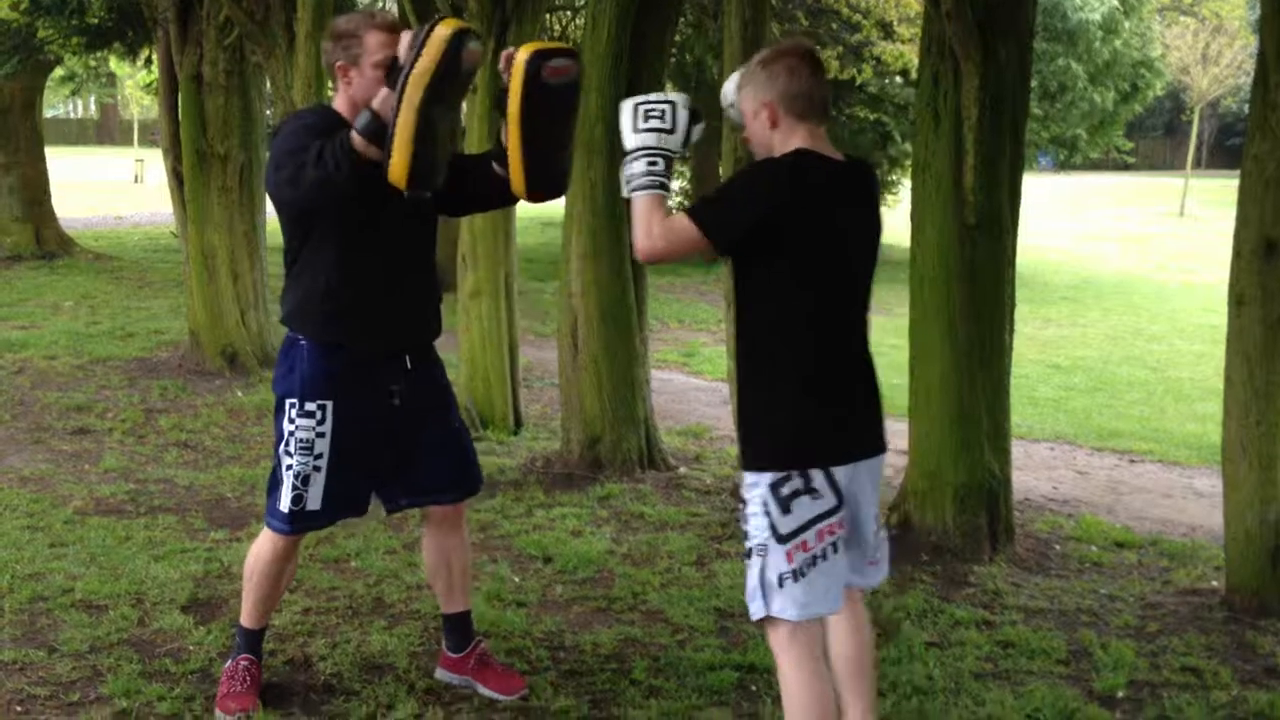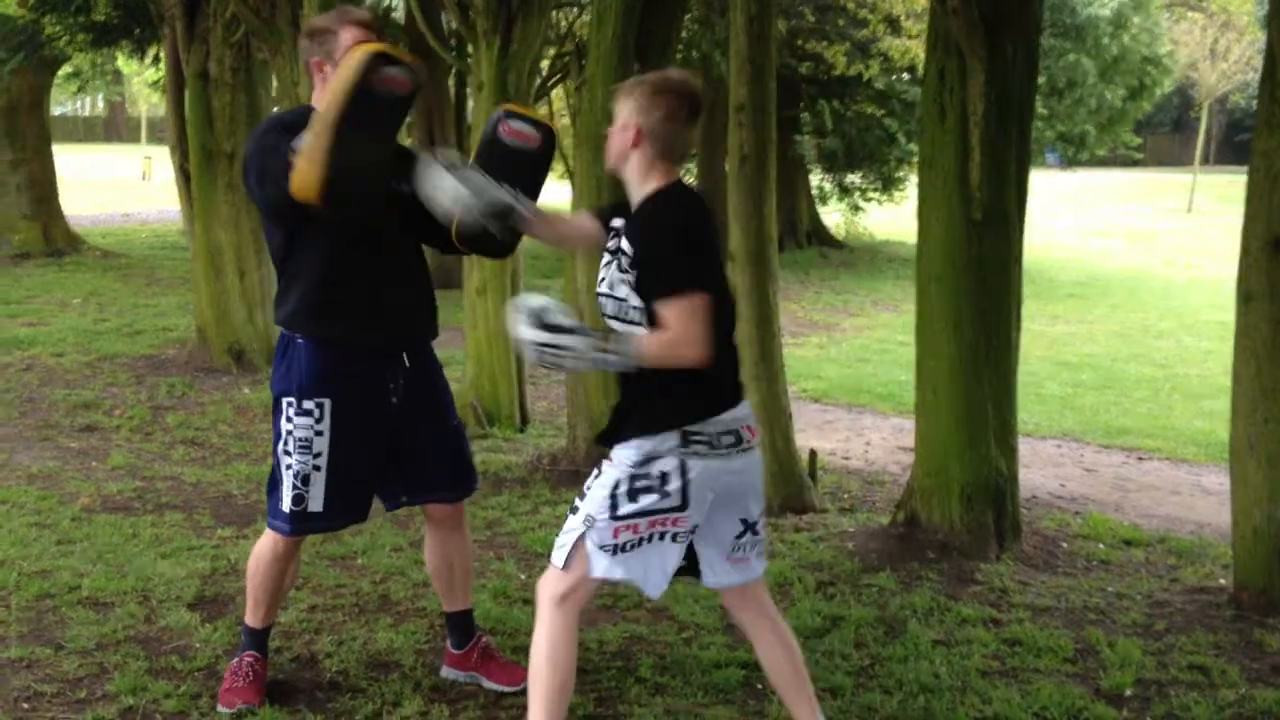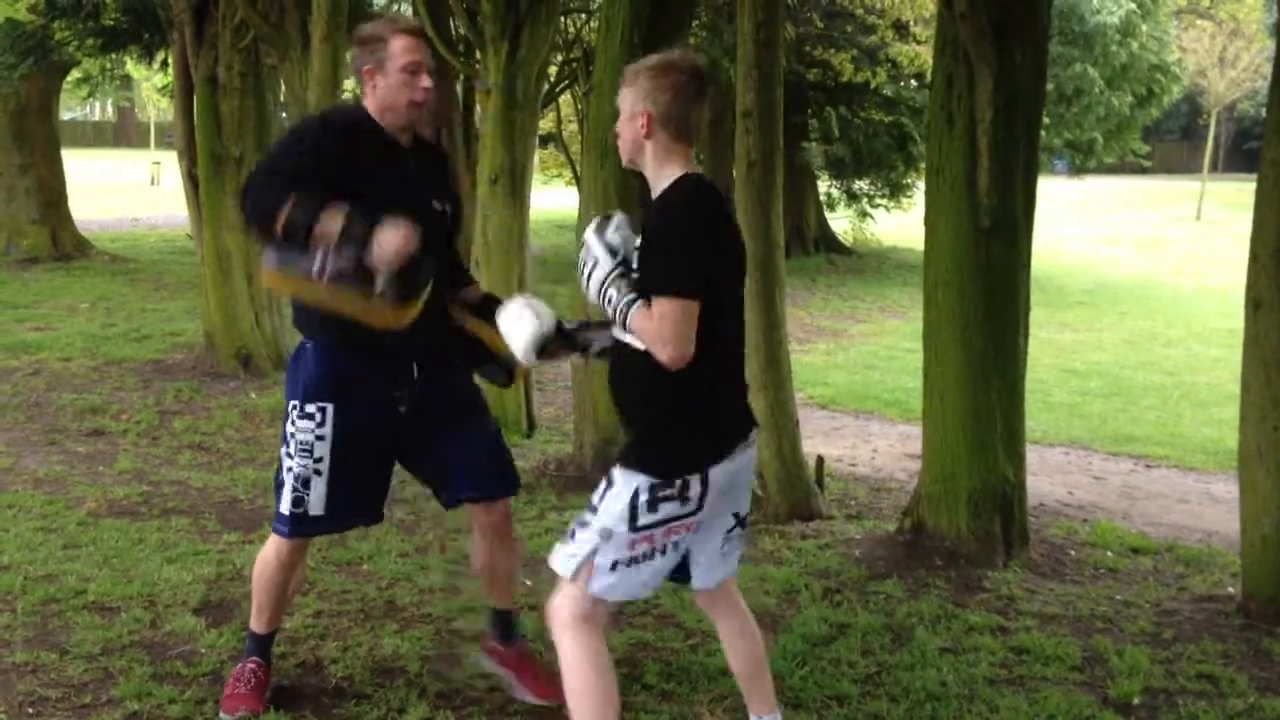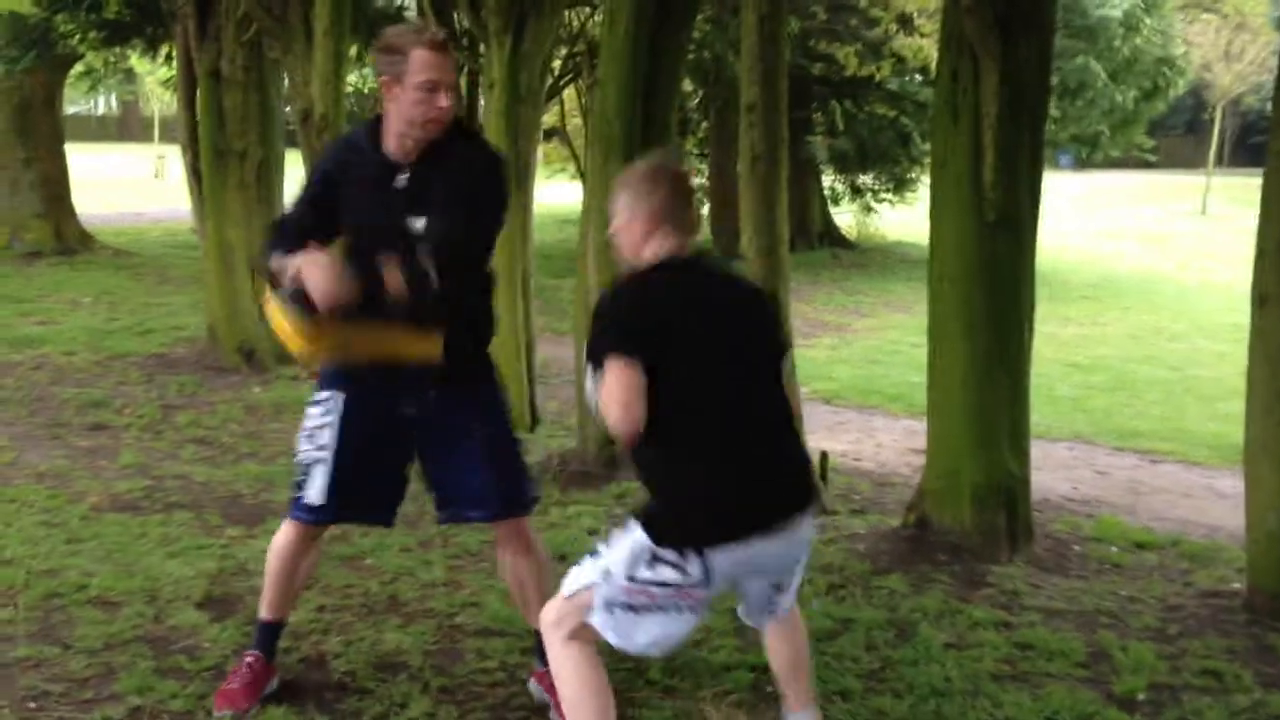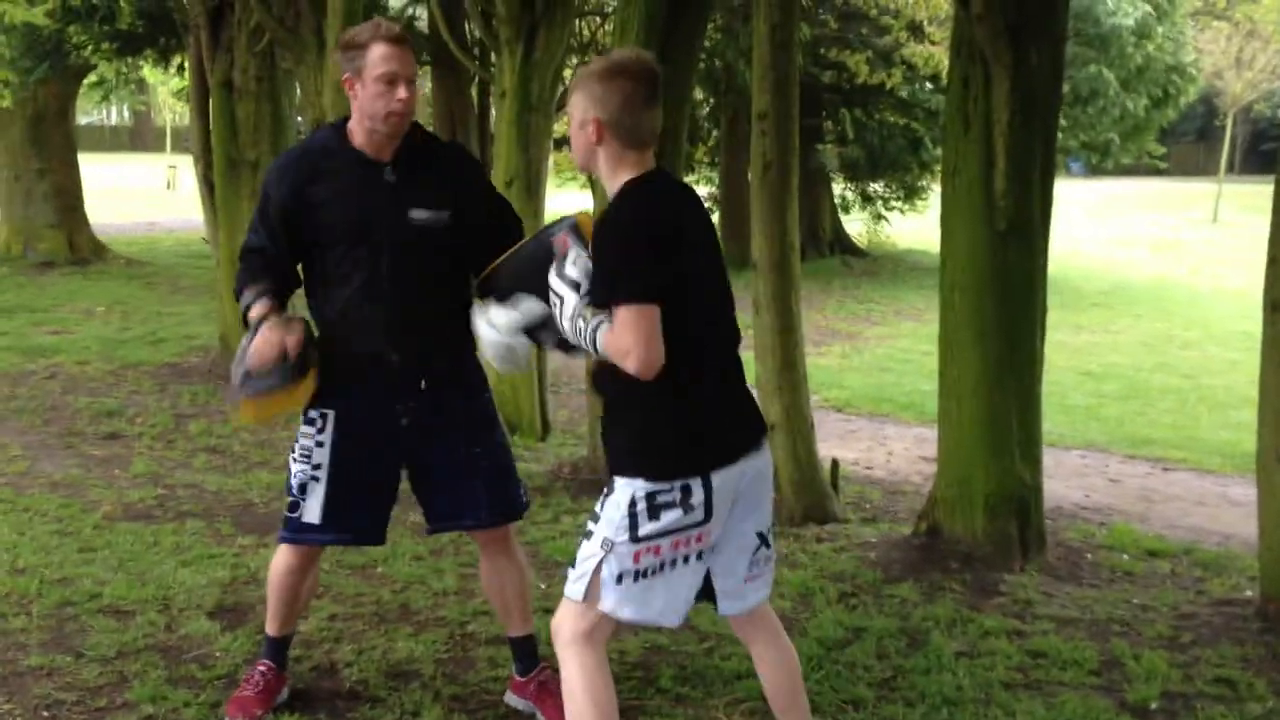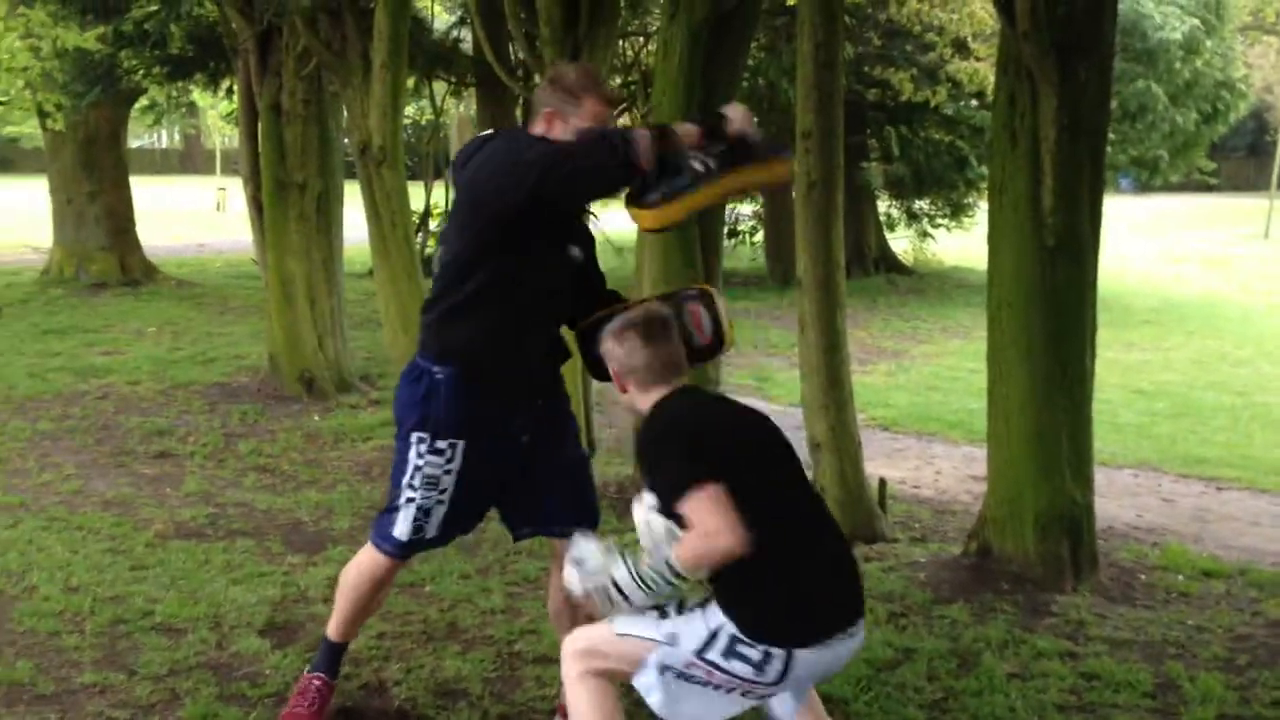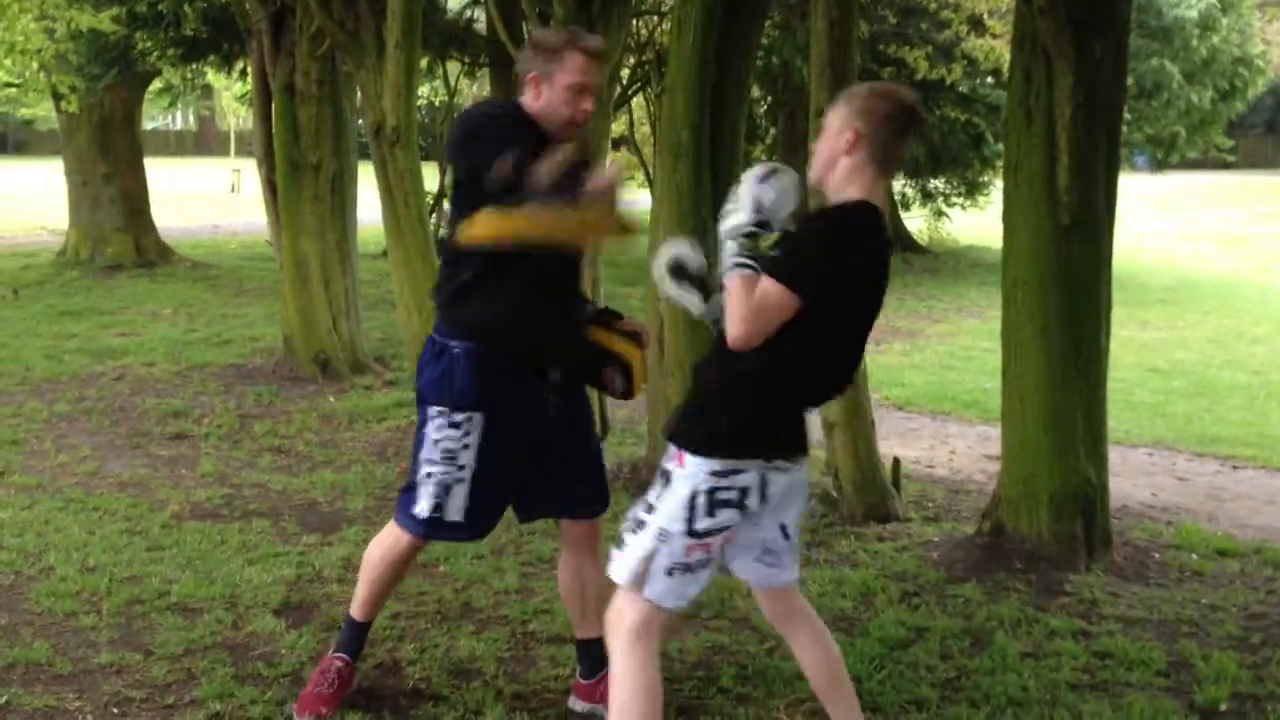
dt=0.7s
person 1, frame 1
right shoulder: (301, 138)
left elbow: (495, 183)
right elbow: (333, 178)
right wrist: (396, 94)
left hip: (409, 359)
right hip: (326, 363)
left knee: (446, 503)
right knee: (289, 522)
left ankle: (460, 651)
right ankle: (244, 659)
person 1, frame 2
right shoulder: (280, 138)
left elbow: (449, 231)
left hip: (406, 358)
right hip: (321, 361)
left knee: (446, 502)
right knee: (291, 522)
left ankle: (464, 647)
right ankle: (250, 655)
person 1, frame 3
left shoulder: (432, 162)
right shoulder: (328, 137)
right elbow: (262, 201)
left wrist: (492, 313)
right wrist: (363, 232)
left hip: (429, 366)
right hip: (338, 366)
left knee: (493, 504)
right knee: (296, 529)
left ankle: (508, 640)
right ankle: (255, 661)
person 1, frame 4
left shoulder: (474, 165)
right shoulder: (345, 158)
left elbow: (450, 269)
right elbow: (287, 240)
left wrist: (356, 277)
right wrist: (303, 269)
left hip: (454, 374)
right hip: (362, 371)
left knee: (510, 521)
right knee: (306, 518)
left ankle: (550, 664)
right ankle: (261, 657)
person 1, frame 5
left shoulder: (449, 168)
right shoulder: (304, 169)
left elbow: (503, 254)
right elbow: (261, 263)
right wrist: (269, 322)
left hip: (447, 382)
right hip: (349, 385)
left knee: (493, 529)
right knee: (303, 538)
person 1, frame 6
left shoulder: (569, 202)
right shoulder: (505, 168)
left elbow: (588, 302)
right elbow: (612, 156)
right wrist: (710, 129)
left hip: (533, 395)
right hip: (455, 391)
left knee: (574, 543)
right knee: (395, 544)
person 1, frame 7
left shoulder: (555, 165)
right shoulder: (492, 126)
right elbow: (486, 174)
right wrist: (578, 182)
left hip: (551, 373)
right hip: (474, 366)
left knee: (583, 522)
right knee: (416, 525)
right ankle: (341, 659)
person 2, frame 1
left shoulder: (770, 185)
right shoulder: (858, 183)
left elbow: (651, 242)
left wrist: (646, 153)
left hip: (791, 447)
right hip: (855, 437)
left knee: (789, 629)
right knee: (843, 598)
person 2, frame 2
left shoulder: (666, 222)
right shoulder: (655, 208)
left elbow: (690, 345)
right elbow: (584, 232)
left wrist: (590, 345)
left hip: (663, 446)
right hip: (728, 441)
left knee: (559, 595)
right knee: (747, 596)
person 2, frame 3
left shoulder: (680, 214)
right shoulder: (699, 204)
left elbow: (671, 345)
left wrist: (612, 281)
left hip: (674, 461)
right hip: (722, 447)
left knee: (573, 610)
right knee: (718, 594)
person 2, frame 4
left shoulder: (630, 299)
right shoulder: (750, 298)
left elbow: (625, 418)
left wrist: (603, 386)
left hip: (695, 530)
right hip: (789, 516)
left knee: (562, 625)
right knee: (773, 607)
person 2, frame 5
left shoulder: (624, 223)
right shoulder: (677, 200)
left elbow: (642, 357)
left wrist: (578, 316)
right wrist: (584, 304)
left hip: (676, 472)
right hip: (740, 453)
left knee: (577, 632)
right knee: (752, 617)
person 2, frame 6
left shoulder: (664, 431)
right shoulder: (740, 416)
left elbow: (724, 538)
left wrist: (636, 579)
left hip: (769, 635)
right hip: (842, 624)
left knee: (582, 655)
person 2, frame 7
left shoulder: (832, 229)
right shoulder: (869, 238)
left elbow: (742, 329)
left wrist: (738, 236)
left hip: (722, 454)
right hip: (776, 453)
left knee: (631, 624)
right knee: (786, 607)
